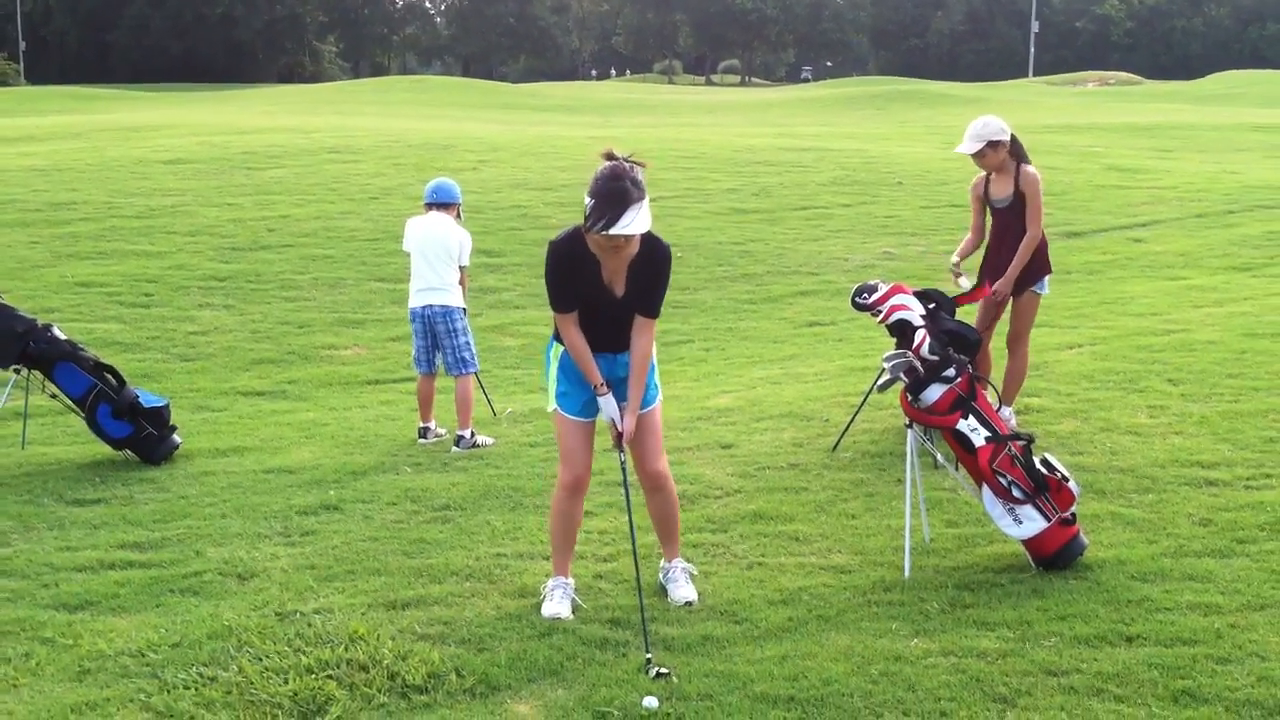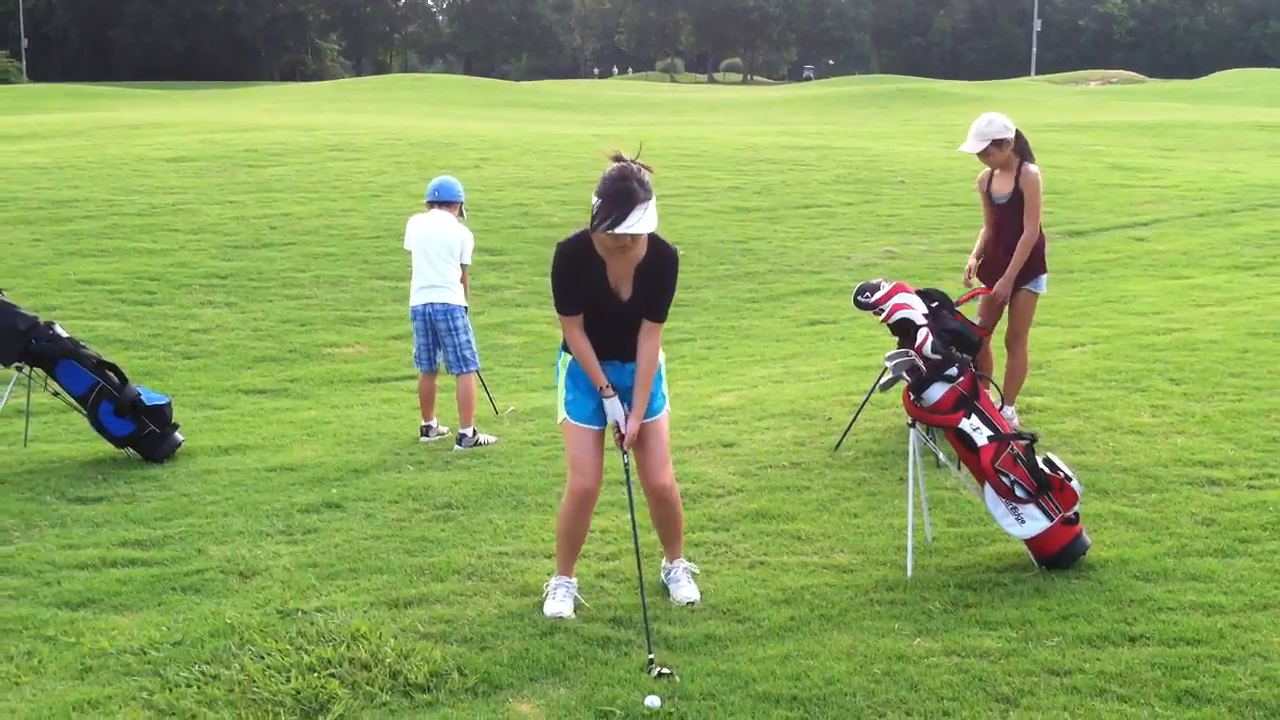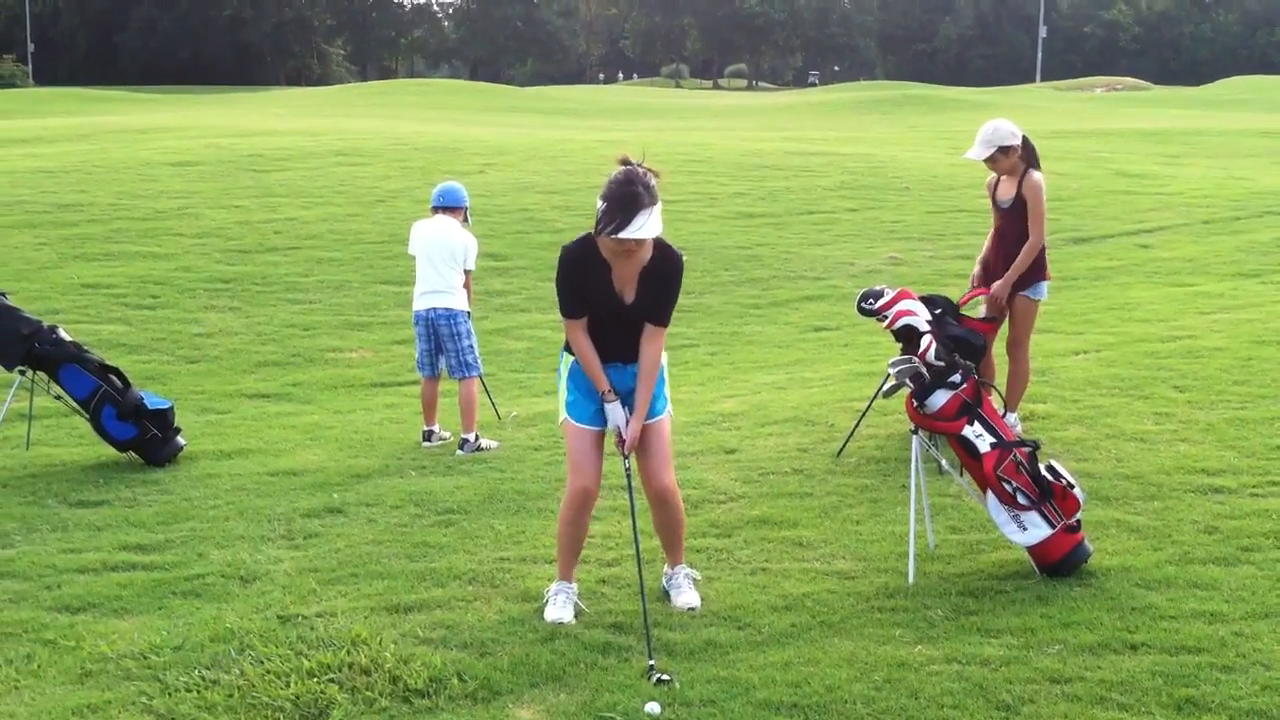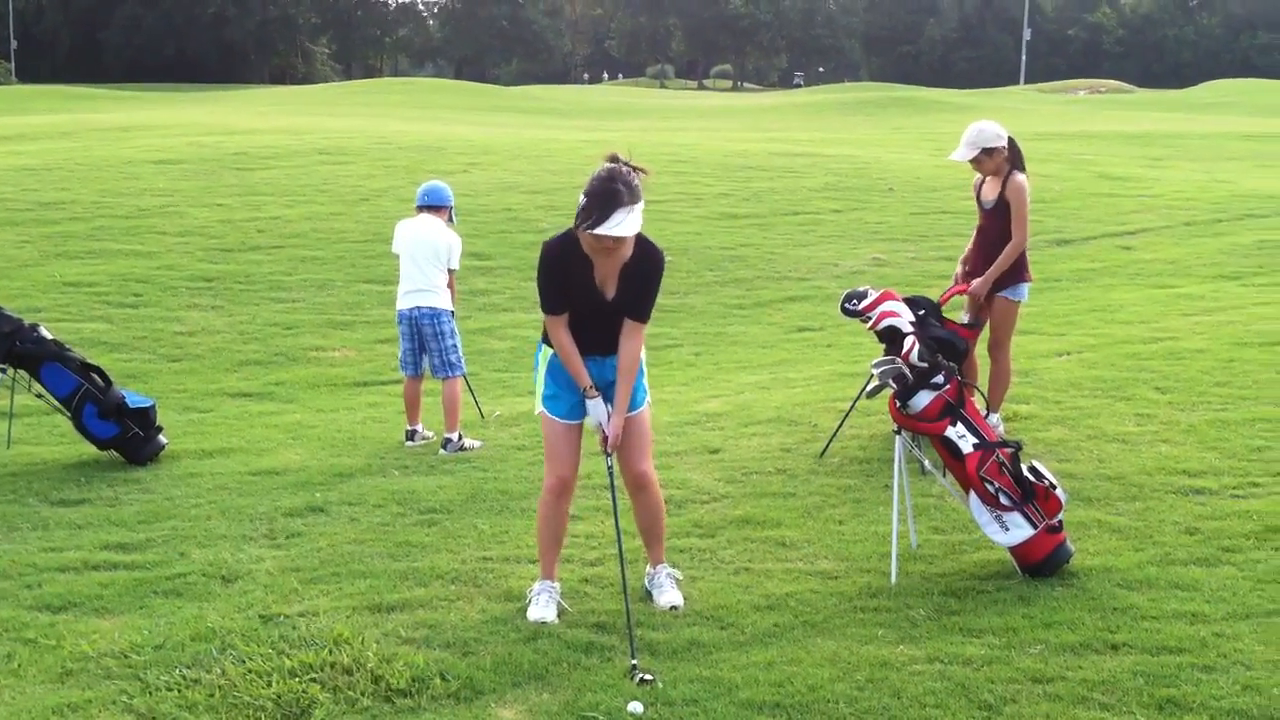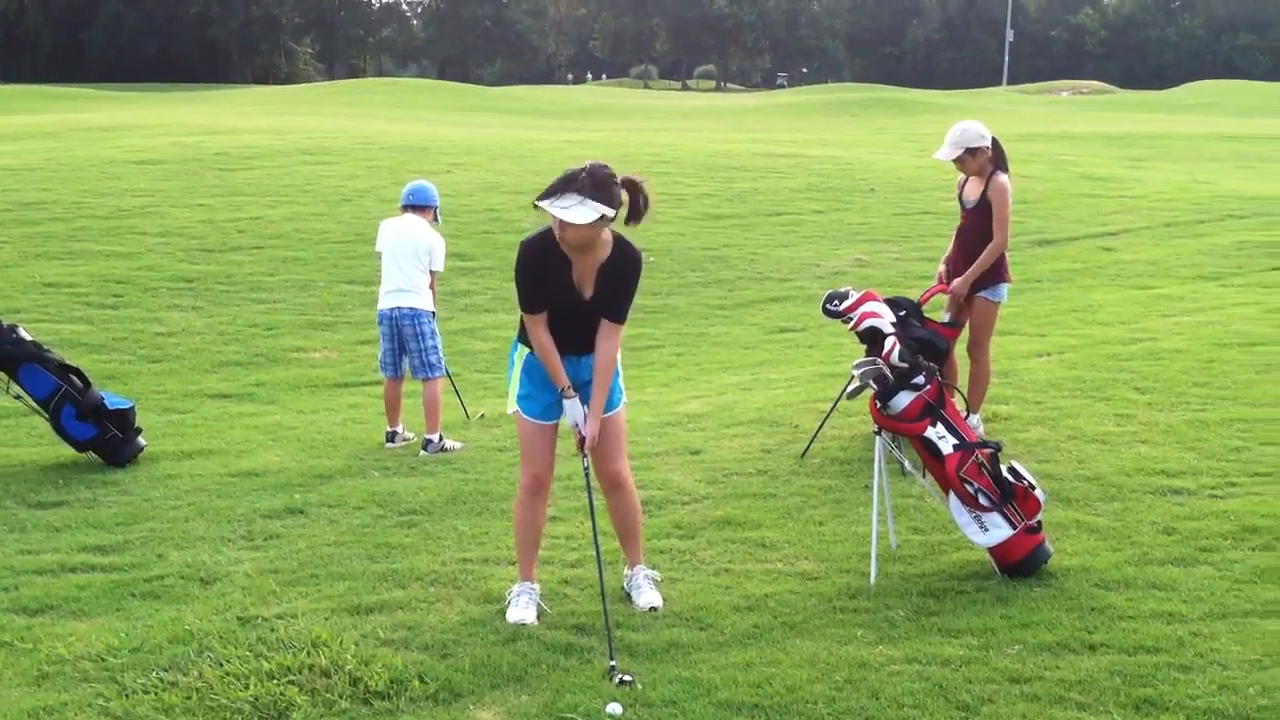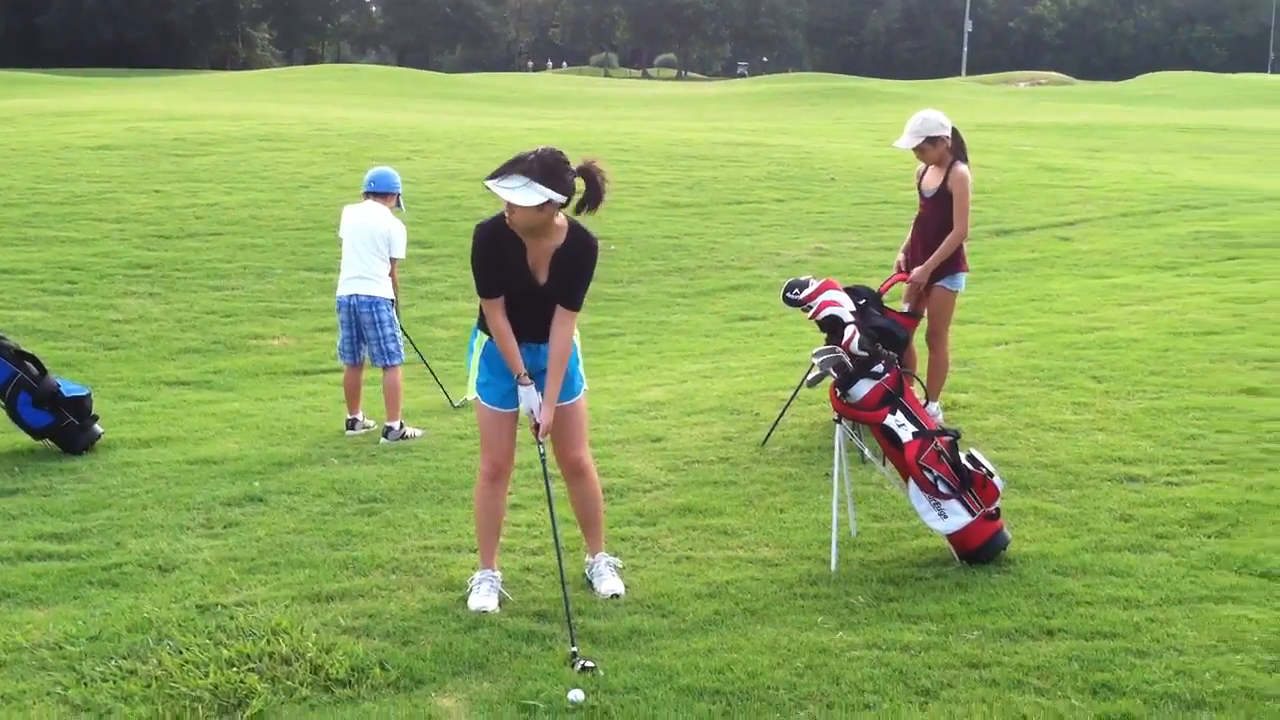
dt=0.2s
person 1, frame 1
left shoulder: (656, 254)
right shoulder: (564, 251)
left elbow: (642, 331)
right elbow: (568, 326)
left wrist: (632, 408)
right wrist: (601, 391)
left hip: (632, 360)
right hip: (576, 363)
left knee: (655, 471)
right knee: (574, 476)
left ankle: (673, 565)
right ankle: (560, 581)
person 1, frame 2
left shoulder: (663, 258)
right shoulder: (571, 254)
left elbow: (650, 336)
right elbow: (574, 331)
left wrist: (637, 410)
right wrist: (606, 395)
left hip: (640, 369)
right hip: (585, 370)
left knee: (660, 484)
right knee: (584, 486)
left ankle: (676, 565)
right ankle: (562, 580)
person 1, frame 3
left shoulder: (668, 262)
right shoulder: (576, 257)
left elbow: (653, 339)
right elbow: (577, 333)
left wrist: (639, 415)
right wrist: (609, 398)
left hip: (643, 373)
right hip: (588, 373)
left knee: (662, 486)
right knee: (583, 487)
left ankle: (677, 572)
right ankle: (563, 585)
person 1, frame 4
left shoulder: (649, 258)
right shoulder: (557, 252)
left elbow: (632, 335)
right elbow: (558, 328)
left wrist: (620, 411)
right wrist: (590, 395)
left hip: (621, 365)
right hip: (565, 366)
left knee: (641, 474)
right knee: (560, 479)
left ankle: (659, 571)
right ankle: (546, 584)
person 1, frame 5
left shoulder: (626, 259)
right shoulder: (535, 250)
left elbow: (608, 335)
right elbow: (537, 327)
left wrist: (595, 412)
right wrist: (567, 395)
left hip: (595, 364)
right hip: (540, 364)
left knee: (615, 473)
right knee: (535, 477)
left ankle: (637, 571)
right ankle: (525, 585)
person 1, frame 6
left shoulder: (581, 245)
right shoulder: (490, 235)
left elbow: (563, 322)
right elbow: (494, 313)
left wrist: (550, 400)
right wrist: (522, 382)
left hip: (555, 351)
right hip: (500, 351)
left knee: (576, 460)
right knee: (495, 465)
left ankle: (599, 559)
right ankle: (487, 573)
person 2, frame 1
left shoulder: (1028, 176)
right shoulder: (979, 185)
left elbow: (1034, 232)
right elbow: (976, 234)
left wrist: (1010, 277)
right wrist: (956, 257)
left hip: (1029, 268)
right hip: (995, 265)
left knee: (1017, 340)
right knee: (978, 336)
left ankle: (1005, 410)
person 2, frame 2
left shoulder: (1028, 175)
right shoulder: (985, 179)
left elbow: (1031, 231)
left wrist: (1009, 277)
right wrist: (974, 257)
left hip: (1026, 268)
right hip: (995, 264)
left knee: (1015, 340)
left ankle: (1008, 409)
person 2, frame 3
left shoulder: (1032, 182)
right shoulder: (993, 183)
left elbow: (1036, 238)
left wrist: (1008, 281)
right wrist: (980, 264)
left hip: (1026, 275)
right hip: (997, 270)
left knee: (1016, 346)
left ankle: (1011, 416)
person 2, frame 4
left shoulder: (1016, 184)
right shoulder: (980, 183)
left elbow: (1019, 240)
left wrist: (988, 278)
right wrist: (963, 263)
left hip: (1007, 277)
right hip: (980, 272)
left knee: (998, 348)
left ankle: (993, 417)
person 2, frame 5
left shoulder: (998, 184)
right shoulder: (963, 182)
left elbow: (1000, 241)
left wrist: (968, 278)
right wrist: (946, 263)
left hip: (987, 277)
right hip: (960, 273)
left knee: (977, 348)
left ankle: (973, 418)
person 2, frame 6
left shoulder: (958, 175)
right shoulder: (922, 172)
left elbow: (960, 231)
left wrist: (928, 267)
right wrist: (903, 252)
left hip: (945, 267)
right hip: (918, 262)
left knee: (935, 337)
left ankle: (932, 406)
person 3, frame 1
left shoulder: (413, 225)
right shoulder: (459, 234)
right elbow: (462, 277)
right wrist: (460, 304)
left hip: (418, 305)
right hip: (447, 305)
left knee: (426, 371)
right knee: (464, 371)
left ankle: (427, 427)
right ankle: (465, 435)
person 3, frame 2
left shoulder: (415, 223)
right shoulder: (461, 232)
right elbow: (463, 275)
right wrist: (463, 303)
left hip: (419, 303)
right hip: (449, 303)
left knee: (427, 369)
right knee: (465, 370)
left ankle: (428, 426)
right ankle: (467, 434)
person 3, frame 3
left shoulder: (419, 229)
right shoulder: (466, 238)
right elbow: (467, 281)
right wrist: (466, 309)
left hip: (422, 308)
right hip: (452, 309)
left knee: (429, 375)
right knee: (468, 375)
left ankle: (431, 431)
right ankle: (469, 439)
person 3, frame 4
left shoulder: (403, 228)
right shoulder: (450, 237)
right elbow: (450, 281)
right wrist: (449, 308)
left hip: (406, 307)
right hip: (436, 308)
left knee: (413, 374)
right knee: (451, 375)
left ankle: (413, 430)
right ankle: (452, 438)
person 3, frame 5
left shoulder: (387, 227)
right shoulder: (433, 237)
right elbow: (431, 283)
right wrist: (430, 311)
left hip: (387, 308)
right hip: (416, 309)
left knee: (393, 375)
right knee: (431, 376)
left ankle: (394, 431)
right ankle: (433, 439)
person 3, frame 6
left shoulder: (349, 213)
right shoulder: (394, 225)
right elbow: (392, 272)
right wrist: (395, 304)
left hip: (346, 295)
right hip: (376, 297)
left knee: (353, 362)
right knee: (391, 363)
left ankle: (354, 419)
right ankle: (393, 427)
